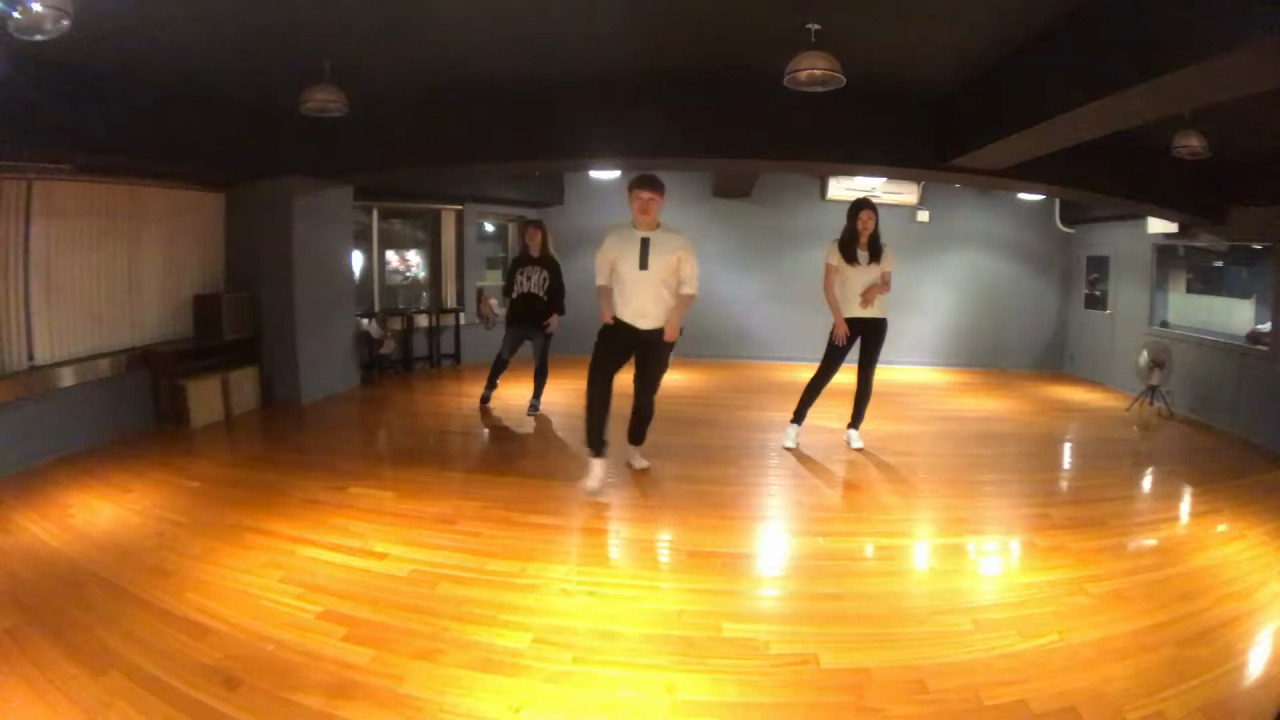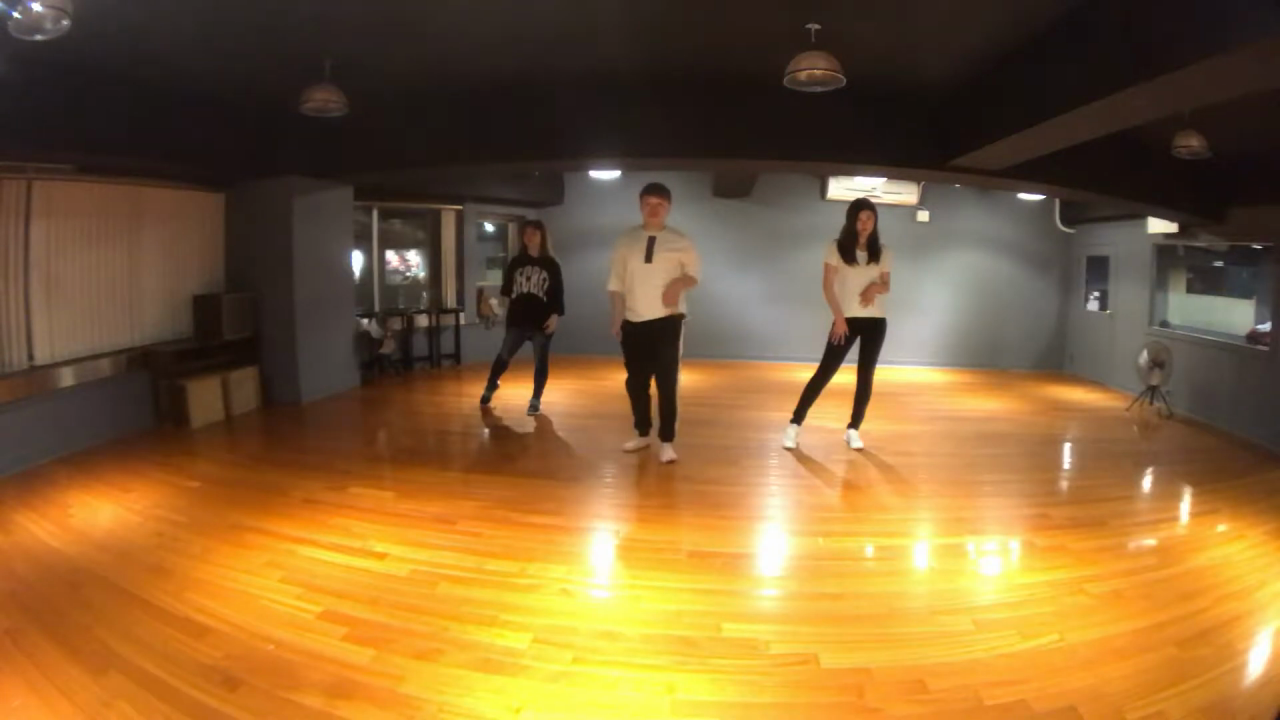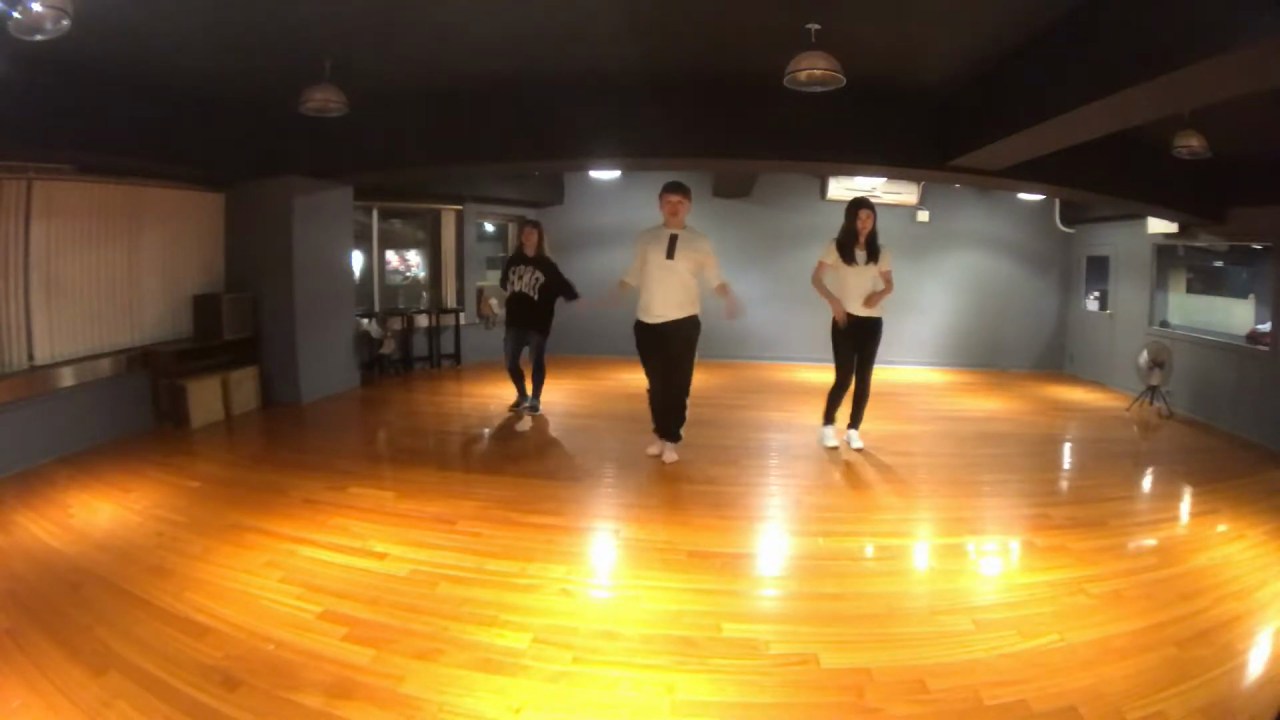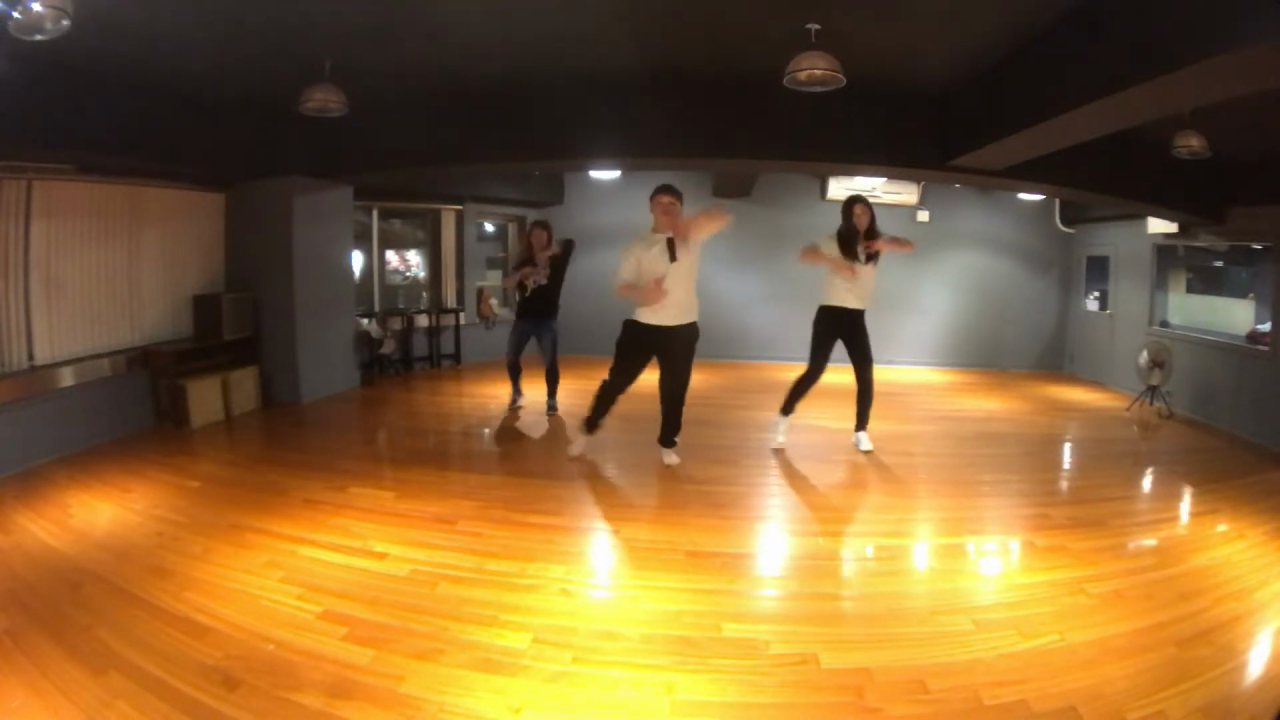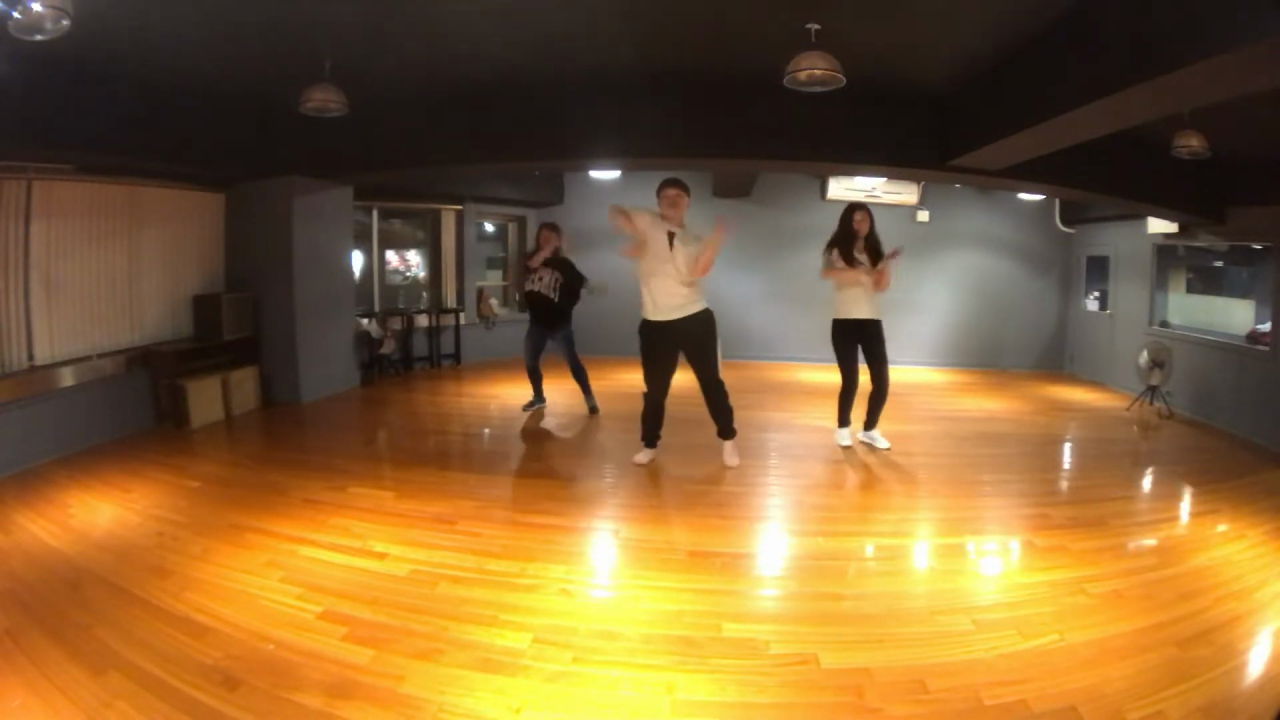
dt=1s
person 1, frame 1
left shoulder: (678, 244)
right shoulder: (615, 240)
left elbow: (689, 286)
right elbow: (602, 276)
left wrist: (675, 319)
right wrist: (604, 301)
left hip: (661, 329)
right hip: (620, 325)
left knee: (646, 393)
right knee: (599, 384)
left ankle: (635, 447)
right ankle: (597, 458)
person 1, frame 2
left shoulder: (680, 242)
right shoulder: (627, 241)
left elbow: (694, 276)
right elbow: (616, 282)
left wrist: (679, 285)
right wrist: (617, 317)
left hip: (667, 320)
right hip: (633, 322)
left knee: (666, 382)
right knee: (636, 383)
left ankle: (667, 441)
right ankle: (643, 434)
person 1, frame 3
left shoulder: (699, 242)
right shoulder: (646, 238)
left elbow: (716, 279)
right elbow: (633, 277)
left wrist: (730, 300)
right wrist: (617, 293)
left hip: (682, 322)
right hip: (648, 322)
left knee: (678, 385)
right knee: (656, 384)
left ankle: (672, 442)
right ankle: (661, 436)
person 1, frame 4
left shoulder: (691, 236)
right shoulder: (639, 247)
left elbow: (722, 217)
right elbow: (622, 286)
left wrist: (688, 224)
right wrist: (643, 291)
left hip: (681, 329)
right hip: (643, 326)
left knee: (674, 391)
right knee: (616, 381)
left ankle: (667, 444)
right ankle: (588, 429)
person 1, frame 5
left shoulder: (694, 241)
right shoulder: (644, 222)
left elbow: (696, 274)
right elbow: (615, 213)
left wrist: (716, 243)
right wrist: (634, 236)
left hip: (694, 320)
right hip: (656, 324)
left knee: (710, 382)
right knee: (655, 388)
left ankle: (728, 440)
right ankle: (649, 445)
person 2, frame 1
left shoulder: (883, 252)
right shoulder: (838, 248)
left elbow: (887, 285)
right elbow: (828, 286)
left wrist: (877, 288)
right wrist: (838, 318)
left hip: (876, 321)
right hip: (847, 319)
left knee: (866, 375)
right knee: (826, 372)
left ankle: (853, 429)
right ankle: (795, 425)
person 2, frame 2
left shoulder: (882, 252)
right shoulder: (837, 248)
left elbow: (887, 285)
right elbow: (828, 286)
left wrist: (876, 287)
right wrist: (838, 317)
left hip: (875, 321)
right hip: (846, 319)
left knee: (865, 376)
right knee: (825, 372)
left ankle: (853, 429)
right ankle: (795, 425)
person 2, frame 3
left shoulder: (880, 252)
right shoulder: (836, 247)
left elbow: (888, 282)
right elbow: (817, 278)
left wrist: (881, 294)
right wrist: (832, 299)
left hip: (872, 321)
right hip: (844, 320)
left knee: (863, 377)
right knee: (844, 376)
left ankle: (853, 429)
right ankle: (828, 425)
person 2, frame 4
left shoulder: (876, 241)
right shoulder: (836, 242)
left elbow: (909, 245)
right elbow: (806, 255)
left wrist: (886, 243)
right wrist: (836, 264)
left hip: (856, 317)
right hip: (829, 314)
left knee: (866, 378)
right knee: (814, 372)
left ankle: (861, 432)
right ankle: (784, 418)
person 2, frame 5
left shoulder: (876, 253)
right shoulder: (836, 250)
left elbow: (883, 286)
right elbow: (828, 274)
left wrist: (880, 268)
right wrist: (862, 272)
left hip: (871, 324)
right hip: (844, 324)
left knee: (881, 382)
right knee: (850, 382)
left ankle: (869, 430)
right ankle: (843, 428)
person 3, frame 1
left shoulder: (551, 264)
right shoulder: (518, 263)
left elbow: (559, 292)
right elbow: (508, 289)
left wrist: (556, 315)
left hip: (541, 321)
right hip: (517, 318)
left knee: (540, 360)
right knee: (504, 354)
left ankle: (535, 400)
right ankle: (489, 386)
person 3, frame 2
left shoulder: (551, 264)
right shoulder: (516, 263)
left elbow: (558, 293)
right elbow: (507, 289)
left wrist: (555, 315)
left hip: (542, 321)
right hip: (518, 319)
left knee: (541, 361)
right knee: (504, 355)
left ankle: (535, 400)
right ankle: (490, 386)
person 3, frame 3
left shoulder: (545, 264)
right shoulder: (513, 260)
left elbow: (562, 284)
right elbow: (505, 283)
left wrist: (576, 299)
left hip: (536, 320)
right hip: (514, 319)
left knee: (537, 360)
right knee: (510, 360)
left ankle: (535, 399)
right ankle: (523, 396)
person 3, frame 4
left shoulder: (556, 257)
right shoulder: (524, 263)
left elbow: (568, 244)
right elbow: (508, 283)
left wrist: (545, 253)
right wrist: (521, 273)
left hip: (546, 318)
right hip: (524, 317)
left knee: (550, 360)
right knee: (512, 357)
left ankle: (551, 400)
right ankle: (516, 393)
person 3, frame 5
left shoulder: (564, 264)
right shoulder: (534, 259)
left elbow: (580, 282)
right elbow: (532, 264)
right wrist: (547, 249)
left hip: (559, 322)
right hip: (537, 322)
left knee: (572, 361)
right knee: (530, 361)
left ankle: (590, 399)
right ankle: (538, 397)
